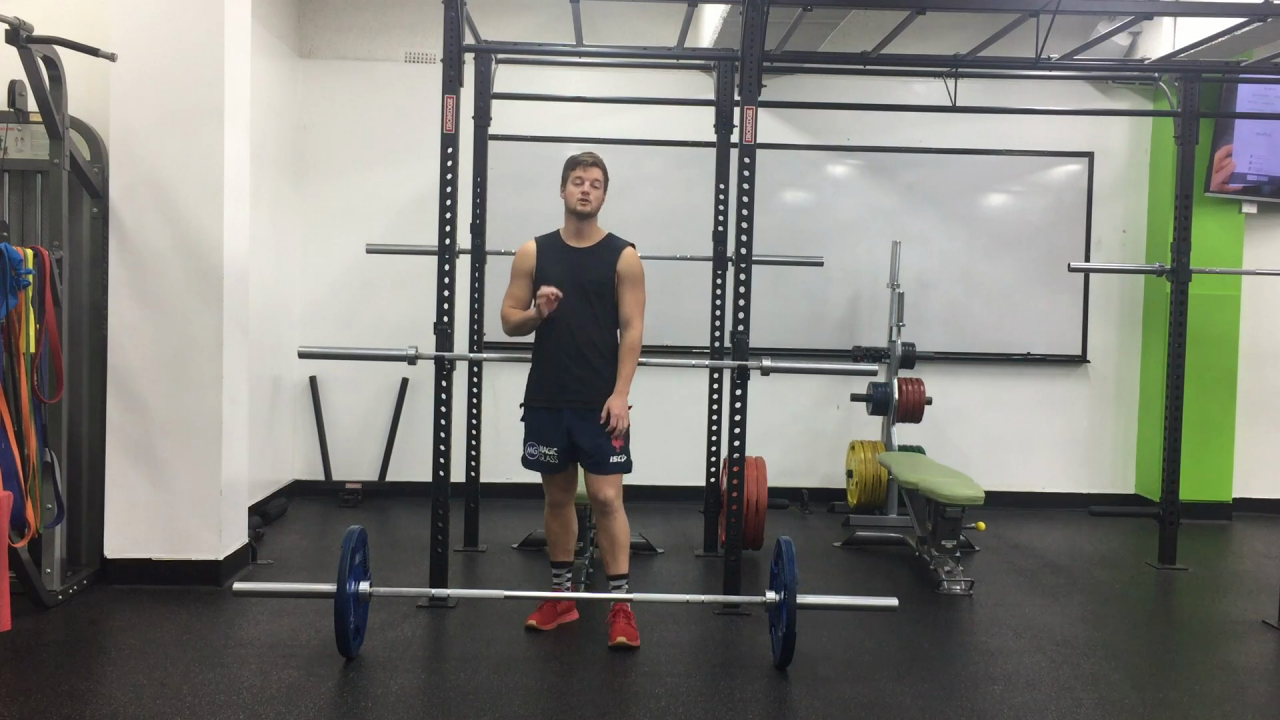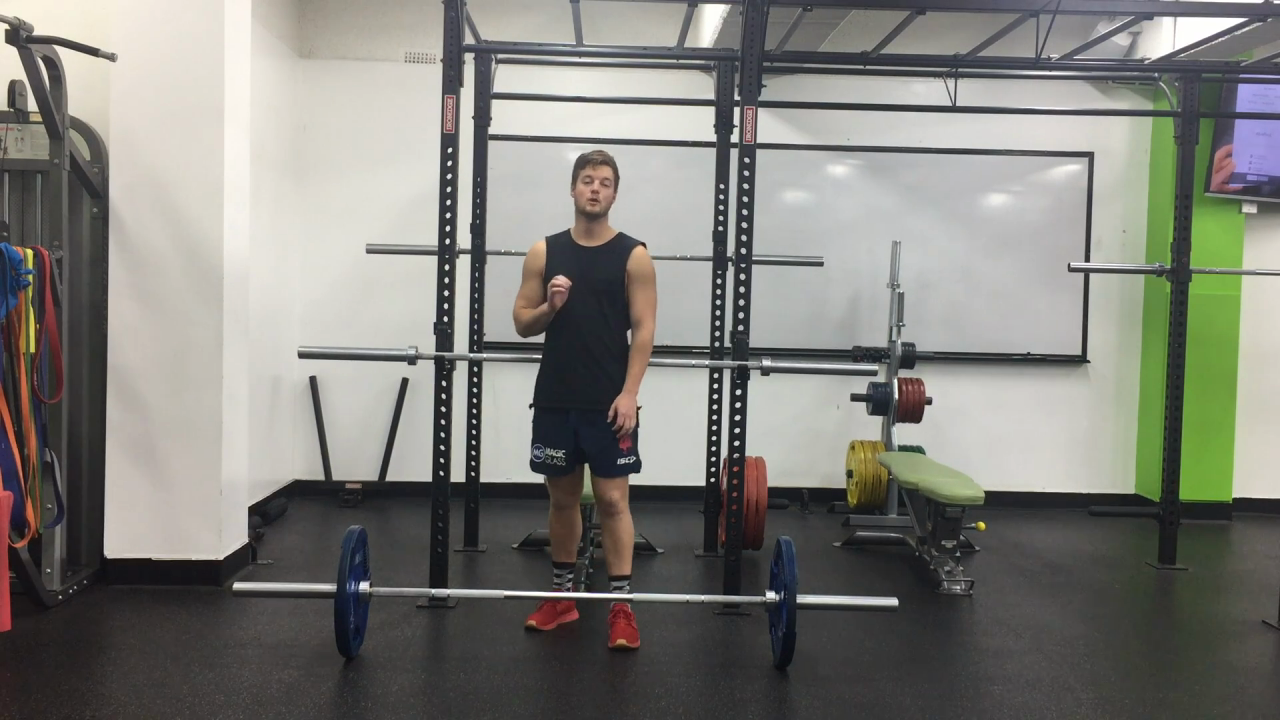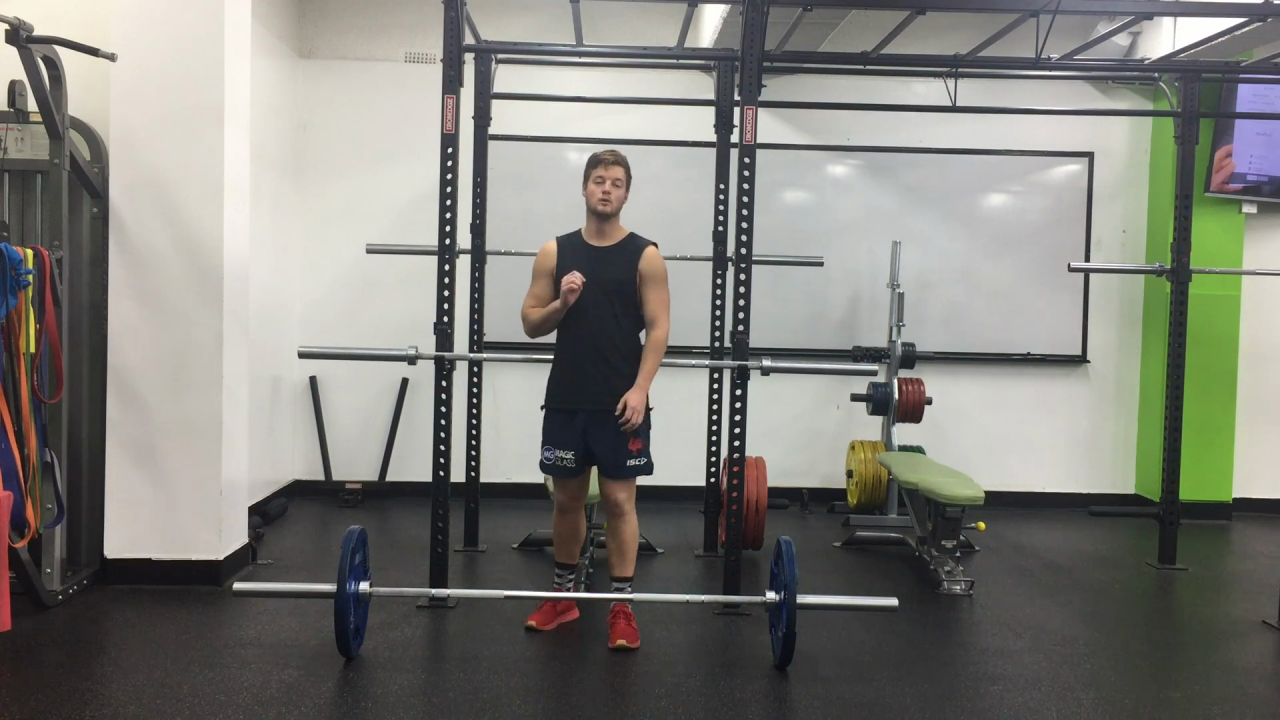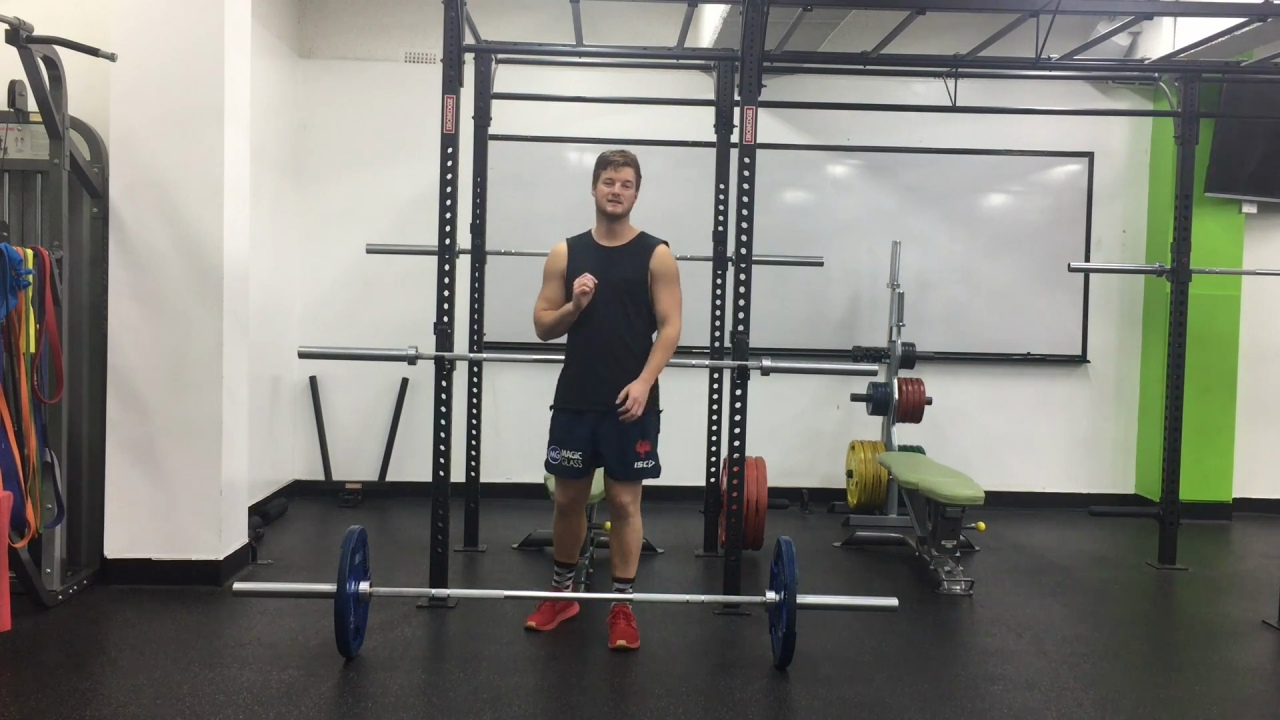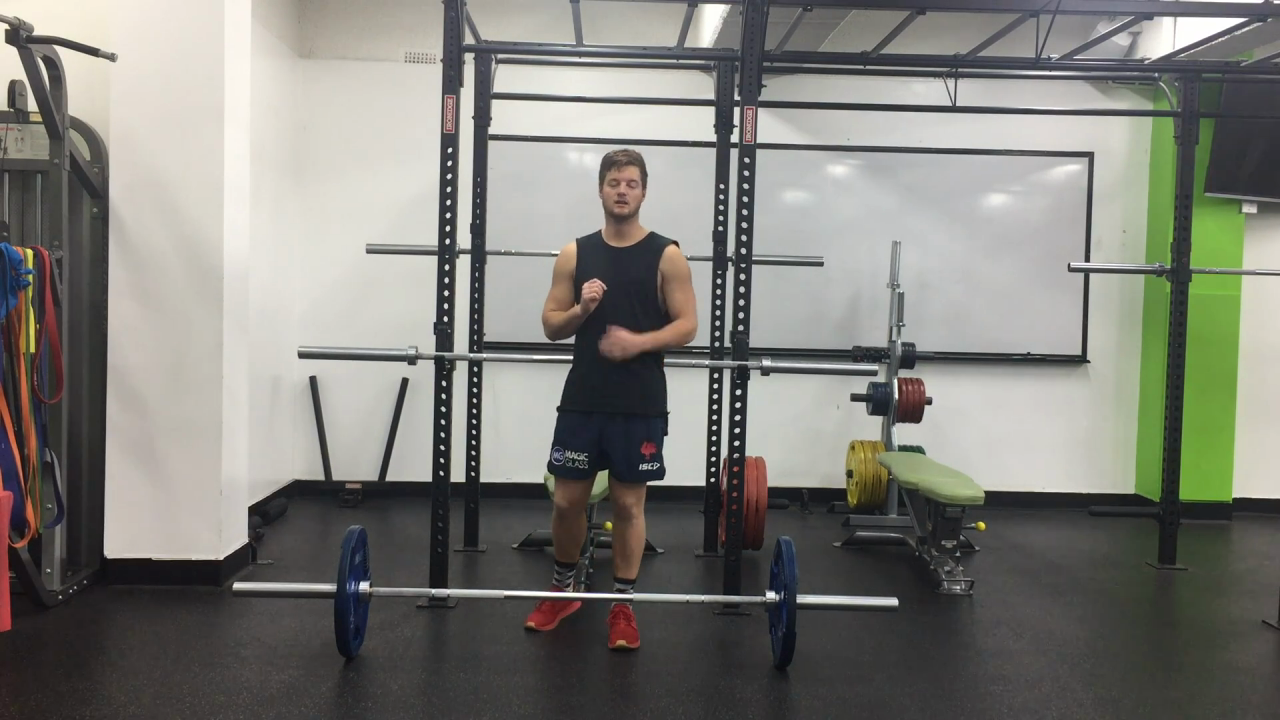
dt=0.2s
person 1, frame 1
left shoulder: (623, 256)
right shoulder: (534, 252)
left elbow: (631, 330)
right elbow: (509, 320)
left wrist: (621, 393)
right wrist: (537, 312)
left hip: (600, 400)
right hip: (547, 397)
left knee: (606, 497)
right knee: (557, 496)
left ankle: (621, 605)
right ankle: (562, 595)
person 1, frame 2
left shoulder: (633, 255)
right shoulder: (544, 252)
left elbow: (643, 329)
right elbow: (522, 322)
left wrist: (629, 394)
right wrist: (549, 306)
left hip: (609, 402)
right hip: (555, 398)
left knee: (612, 499)
right knee: (562, 497)
left ankle: (621, 606)
right ankle: (562, 595)
person 1, frame 3
left shoulder: (645, 255)
right shoulder: (555, 252)
left elbow: (658, 329)
right elbow: (531, 323)
left wrist: (640, 390)
right wrist: (562, 303)
left hip: (621, 401)
right hip: (565, 398)
left knee: (619, 500)
right knee: (567, 499)
left ankle: (621, 607)
right ankle: (563, 595)
person 1, frame 4
left shoulder: (656, 254)
right shoulder: (566, 253)
left elbow: (670, 327)
right elbow: (543, 326)
left wrist: (644, 383)
right wrist: (574, 304)
left hip: (630, 401)
right hip: (575, 398)
left knee: (624, 502)
right knee: (567, 499)
left ankle: (621, 606)
right ankle: (562, 592)
person 1, frame 5
left shoulder: (666, 254)
right shoulder: (575, 253)
left elbow: (687, 326)
right elbow: (551, 325)
left wrist: (638, 342)
right wrist: (581, 308)
left hip: (639, 403)
right hip: (582, 398)
left knee: (628, 503)
right knee: (567, 500)
left ankle: (622, 606)
right ankle: (562, 589)
